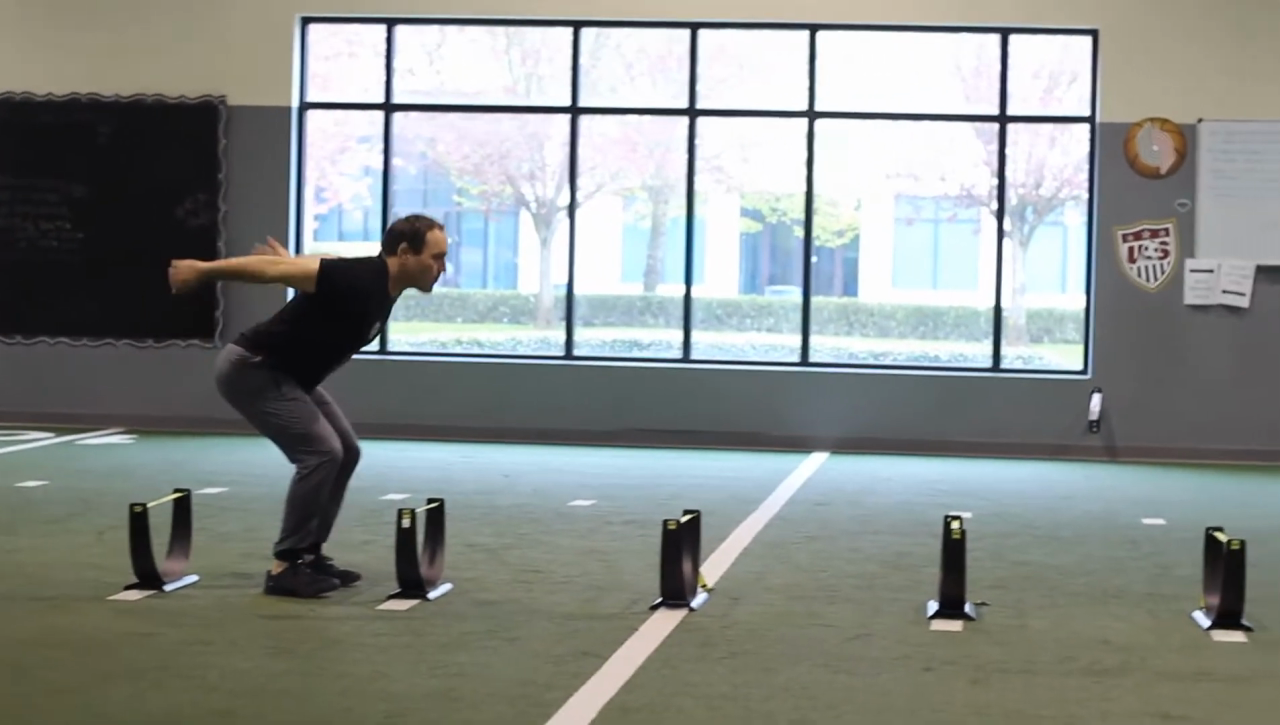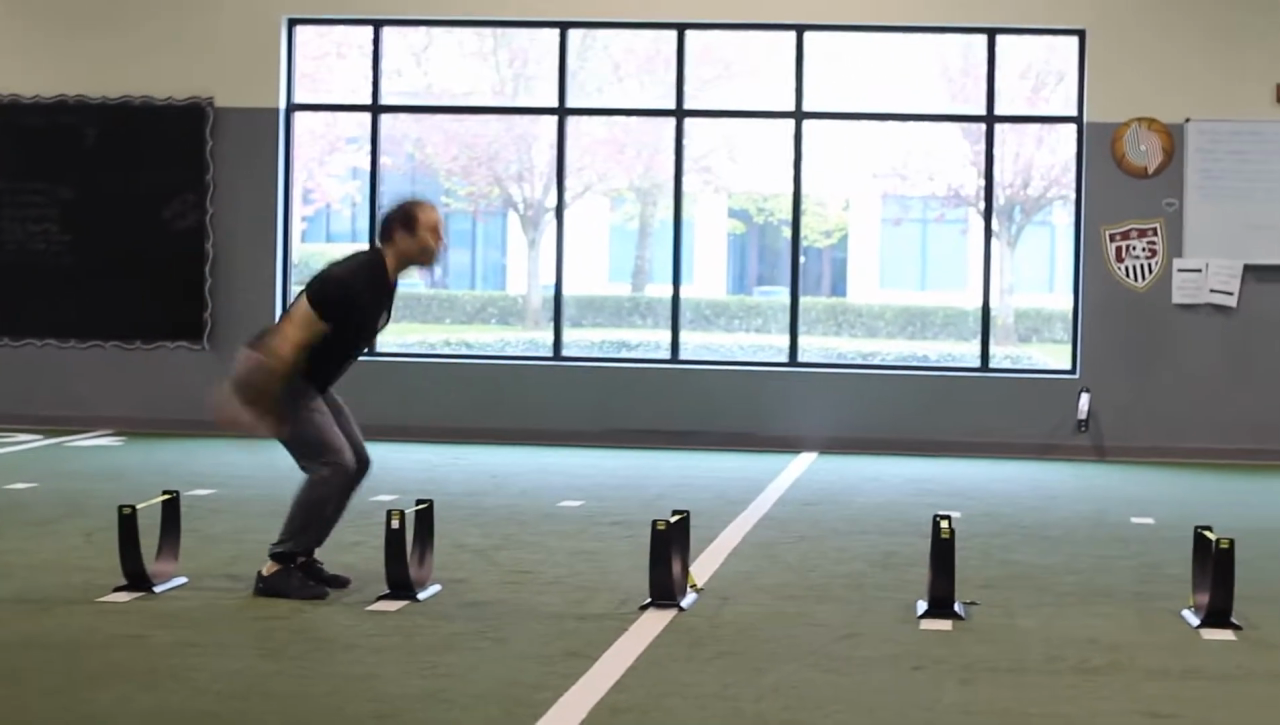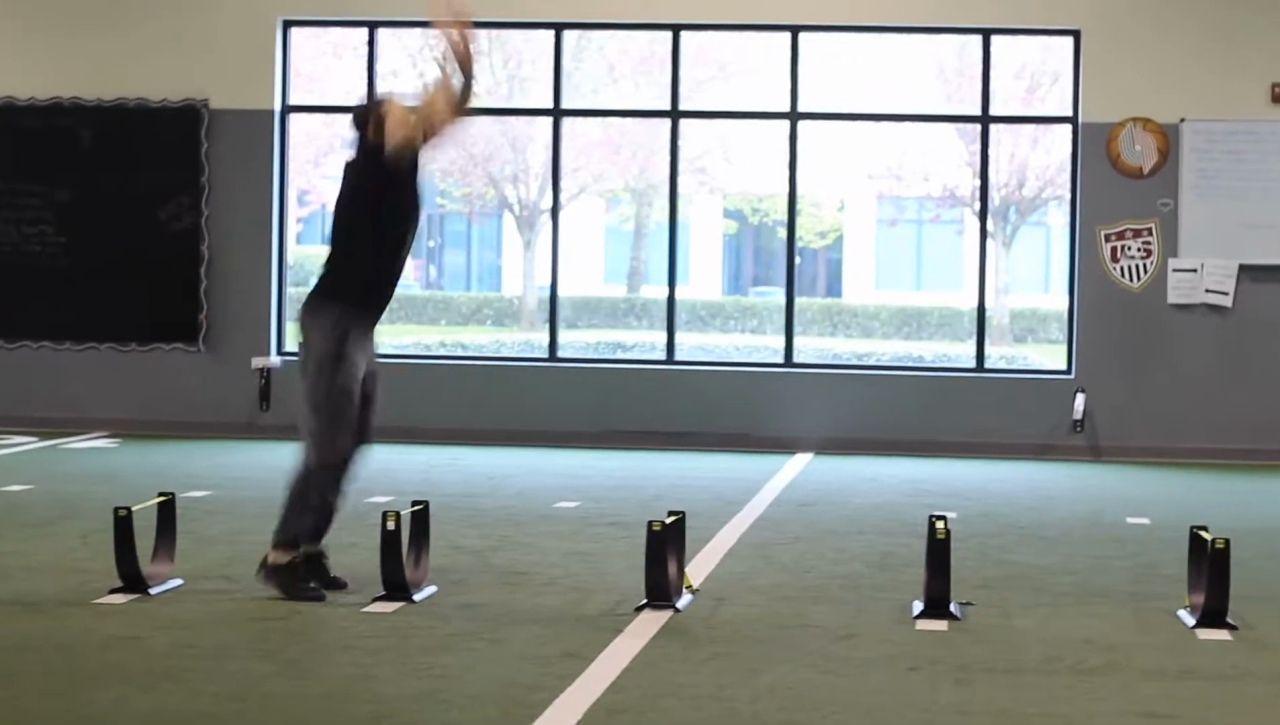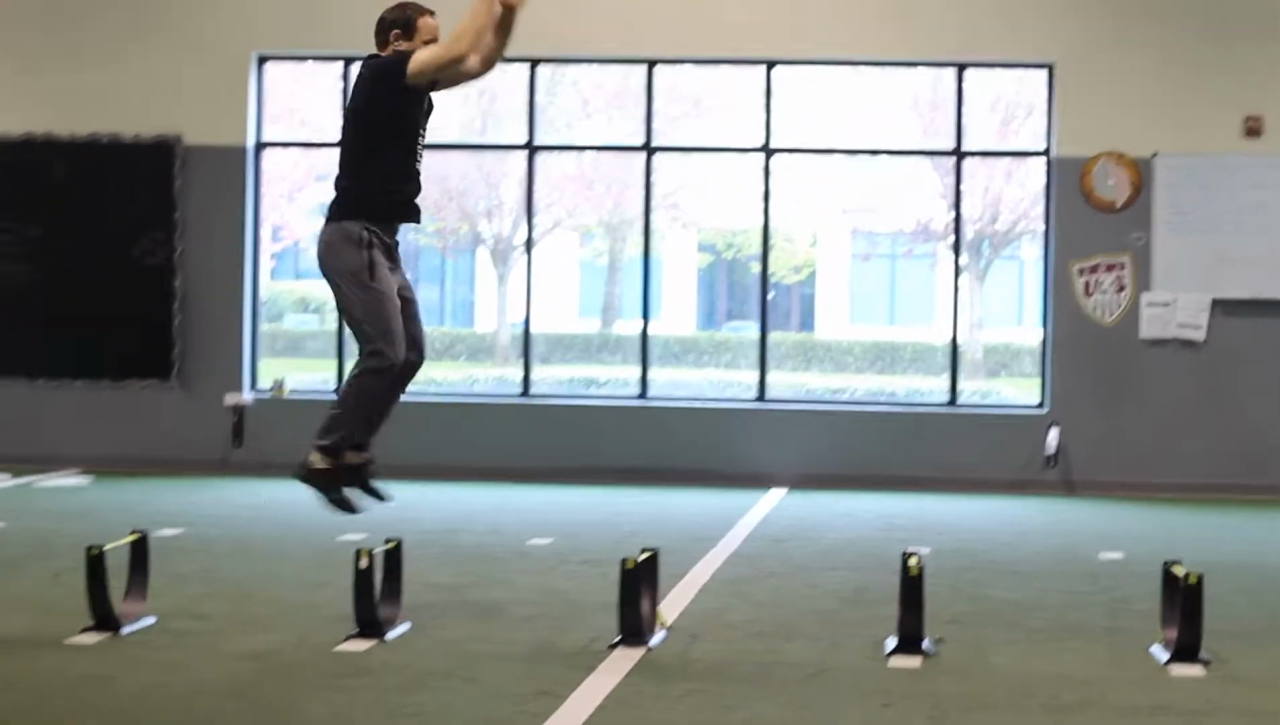
dt=0.2s
person 1, frame 1
left shoulder: (383, 287)
right shoulder: (358, 281)
right elbow: (279, 270)
left wrist: (286, 260)
right wrist: (205, 270)
left hip: (285, 372)
right hip: (251, 368)
left knee: (344, 453)
right knee: (322, 455)
left ankle: (307, 554)
right ankle: (286, 564)
person 1, frame 2
left shoulder: (379, 279)
right shoulder: (350, 282)
right elbow: (287, 342)
right wrist: (254, 402)
left hip: (305, 379)
right hip: (266, 372)
left knee: (355, 463)
right knee: (335, 466)
left ankle: (300, 559)
right ankle: (278, 568)
person 1, frame 3
left shoulder: (395, 165)
right shoulder: (373, 167)
left elbow: (446, 113)
right elbow: (421, 129)
left wrist: (465, 64)
right wrist: (459, 64)
left hip: (354, 325)
right hip: (334, 324)
left knee: (346, 443)
right knee: (330, 446)
left ankle: (305, 547)
right ankle: (285, 556)
person 1, frame 4
left shoulder: (403, 84)
right shoulder: (381, 72)
left elbow: (478, 62)
right elbow: (455, 54)
left hip: (378, 241)
right hip: (354, 239)
left knee: (408, 354)
right knee: (387, 355)
left ankle: (349, 450)
right ankle: (324, 457)
